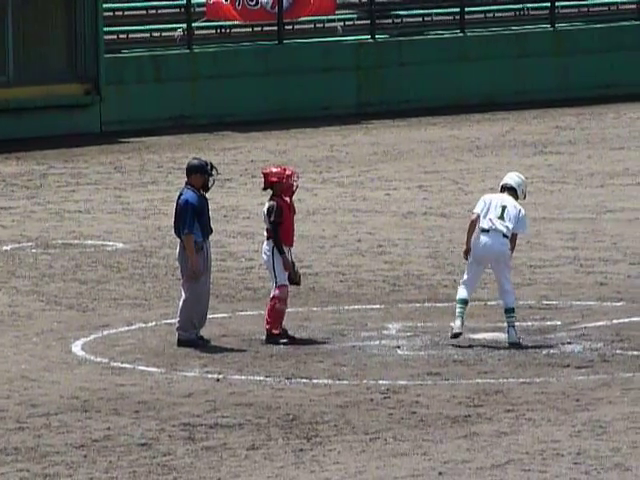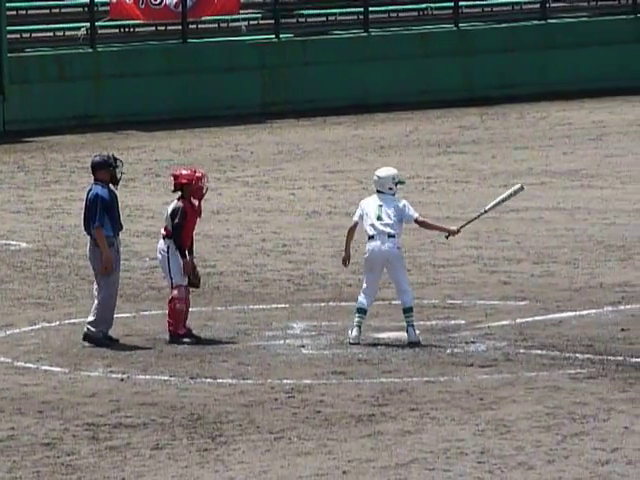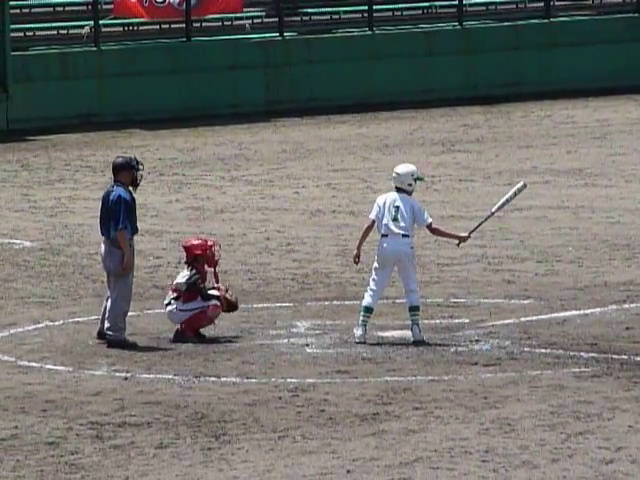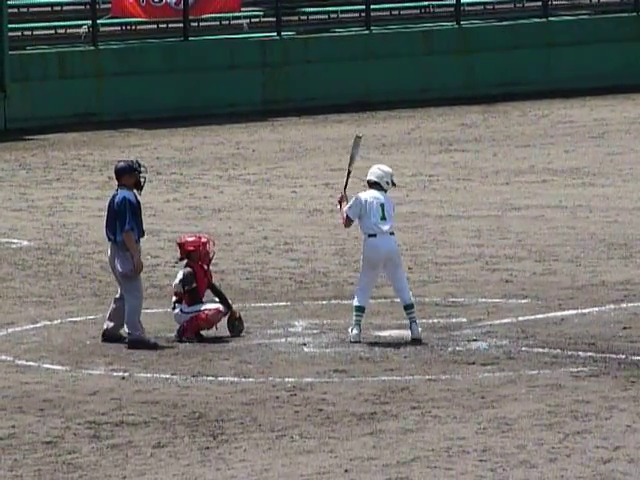
dt=1s
person 1, frame 1
left shoulder: (197, 195)
right shoulder: (189, 198)
right elbow: (186, 232)
right wrist: (192, 258)
left hip: (202, 247)
right hip: (193, 250)
left knee: (202, 293)
right knee: (192, 293)
left ankle: (194, 332)
right ankle: (185, 335)
person 1, frame 2
left shoulder: (105, 191)
right shoulder: (99, 193)
right elbow: (97, 226)
right wrist: (106, 252)
left hip: (110, 244)
right hip: (104, 246)
left knee: (105, 290)
right knee: (108, 291)
left ankle: (101, 331)
right ankle: (93, 330)
person 1, frame 3
left shoulder: (110, 192)
right shoulder: (122, 195)
right elbow: (120, 228)
right wrist: (128, 254)
left hip: (108, 246)
right hip: (118, 248)
left knee: (114, 292)
right knee: (121, 294)
left ankle: (105, 329)
right ankle: (115, 335)
person 1, frame 4
left shoulder: (116, 197)
right shoulder: (127, 198)
right elbow: (127, 230)
right wrist: (136, 256)
left hip: (117, 250)
right hip: (125, 251)
left knee: (124, 293)
right knee: (134, 294)
left ankle: (111, 330)
right ankle: (135, 336)
person 2, frame 1
left shoulder: (488, 198)
right shoulder: (519, 209)
left elbow: (474, 220)
right elbow: (515, 239)
left wrist: (467, 243)
right wrist: (508, 258)
left hip: (481, 243)
right hip: (502, 246)
left knee: (467, 284)
right knee: (507, 290)
left ankle: (458, 322)
right ankle: (512, 333)
person 2, frame 2
left shoulder: (366, 202)
right shoulder: (399, 203)
left elbow: (352, 227)
right elbow: (421, 222)
left wrist: (347, 251)
right wrist: (447, 230)
left hip: (373, 248)
right hip: (392, 247)
left knee: (367, 291)
right knee: (404, 290)
left ankle: (355, 331)
right ankle: (410, 331)
person 2, frame 3
left shoulder: (382, 199)
right shoulder: (413, 204)
left elbow: (370, 225)
right elbow: (432, 229)
left wrist: (358, 248)
right wrist: (458, 237)
left hip: (385, 246)
right hip: (405, 247)
left knee: (374, 289)
right knee: (412, 289)
left ankle: (361, 330)
right ankle: (415, 329)
person 2, frame 4
left shoulder: (361, 197)
right shoulder: (388, 200)
left elbow: (347, 223)
left wrist: (343, 204)
left hip: (372, 244)
right hip: (391, 244)
left knee: (362, 289)
right knee: (402, 287)
left ankle: (355, 330)
right ankle: (414, 328)
person 3, frame 1
left shoulder: (284, 202)
right shoulder: (274, 205)
right elbow: (274, 233)
left wrist: (288, 256)
right wrist: (284, 256)
left hip: (283, 250)
right hip: (275, 251)
left knee: (282, 290)
right knee: (280, 289)
left ankle: (278, 328)
right ankle: (272, 332)
person 3, frame 2
left shoulder: (191, 205)
right shoulder: (180, 207)
right elbow: (176, 235)
left wrist: (191, 258)
right wrist: (185, 259)
left hip: (177, 250)
right hip: (169, 249)
left knee: (184, 289)
right knee: (178, 289)
left ankle: (182, 328)
right ankle: (175, 332)
person 3, frame 3
left shoulder: (197, 268)
right shoulder: (195, 272)
left elbow: (200, 292)
right elbow: (204, 296)
left wrist: (216, 288)
right wrist: (219, 293)
left hip: (183, 306)
right hip: (176, 311)
left knee: (218, 299)
right knee: (214, 306)
left ankle: (191, 330)
right ankle: (183, 331)
person 3, frame 4
left shoulder: (201, 268)
right shoulder: (188, 271)
left elbow: (215, 289)
right elbow: (194, 298)
left wrist: (231, 309)
right wrist: (208, 316)
left hip: (194, 307)
right hip: (183, 312)
left knee: (225, 306)
right knee: (217, 310)
left ankle: (193, 328)
right ankle: (185, 330)
